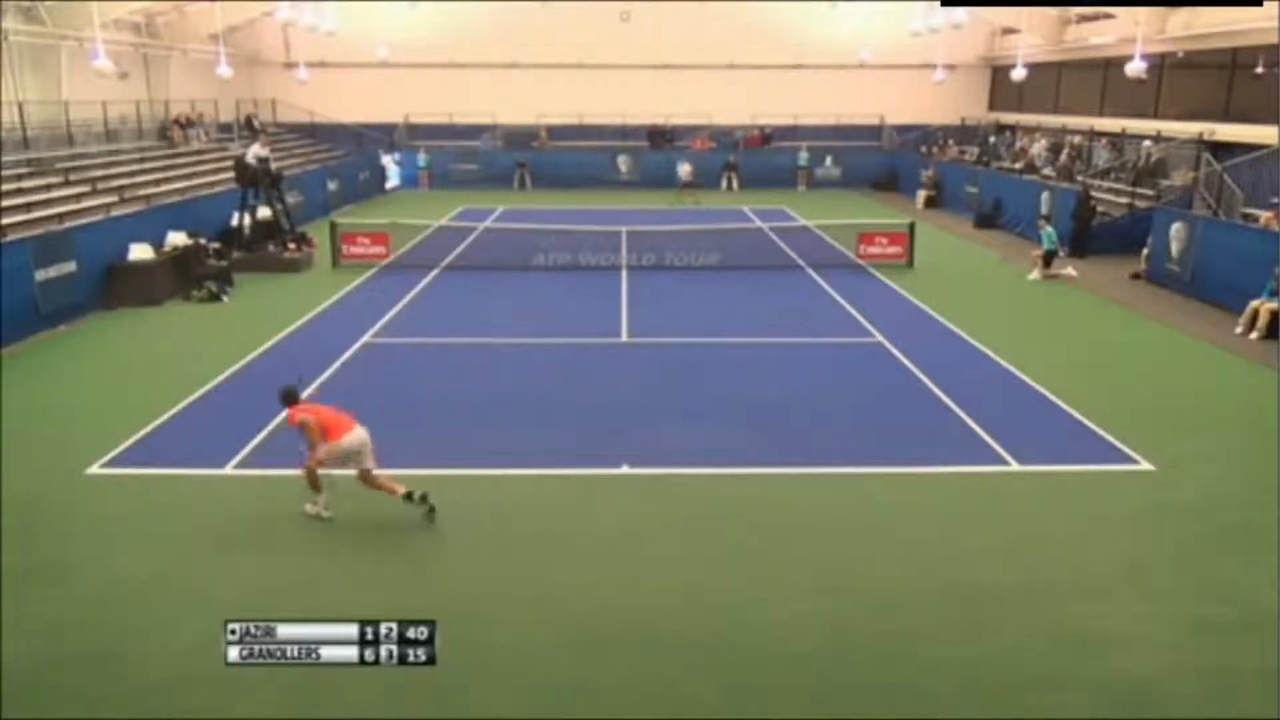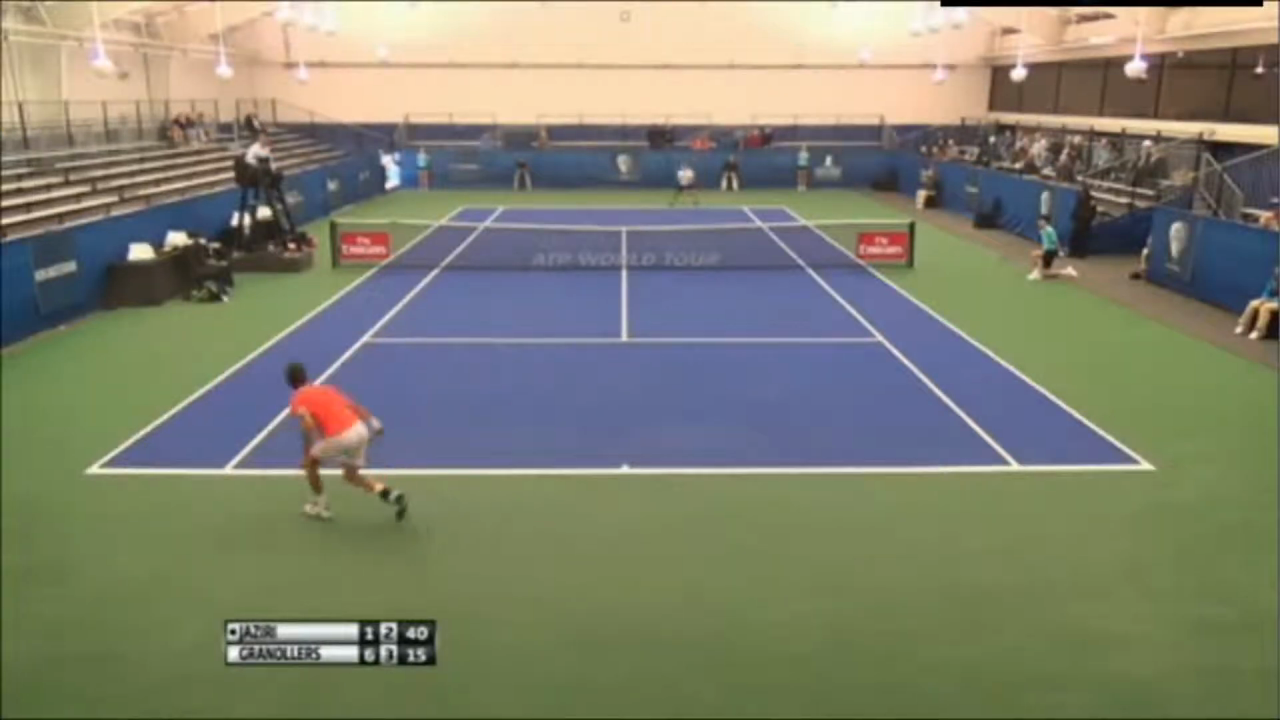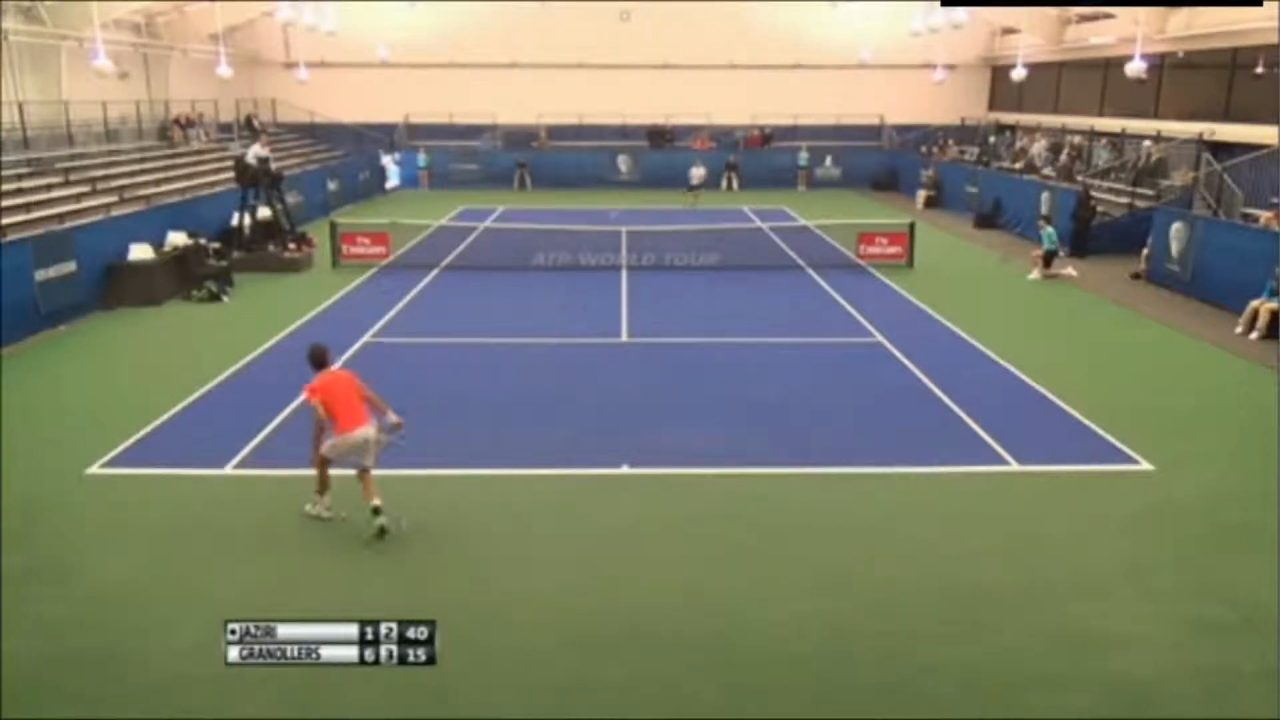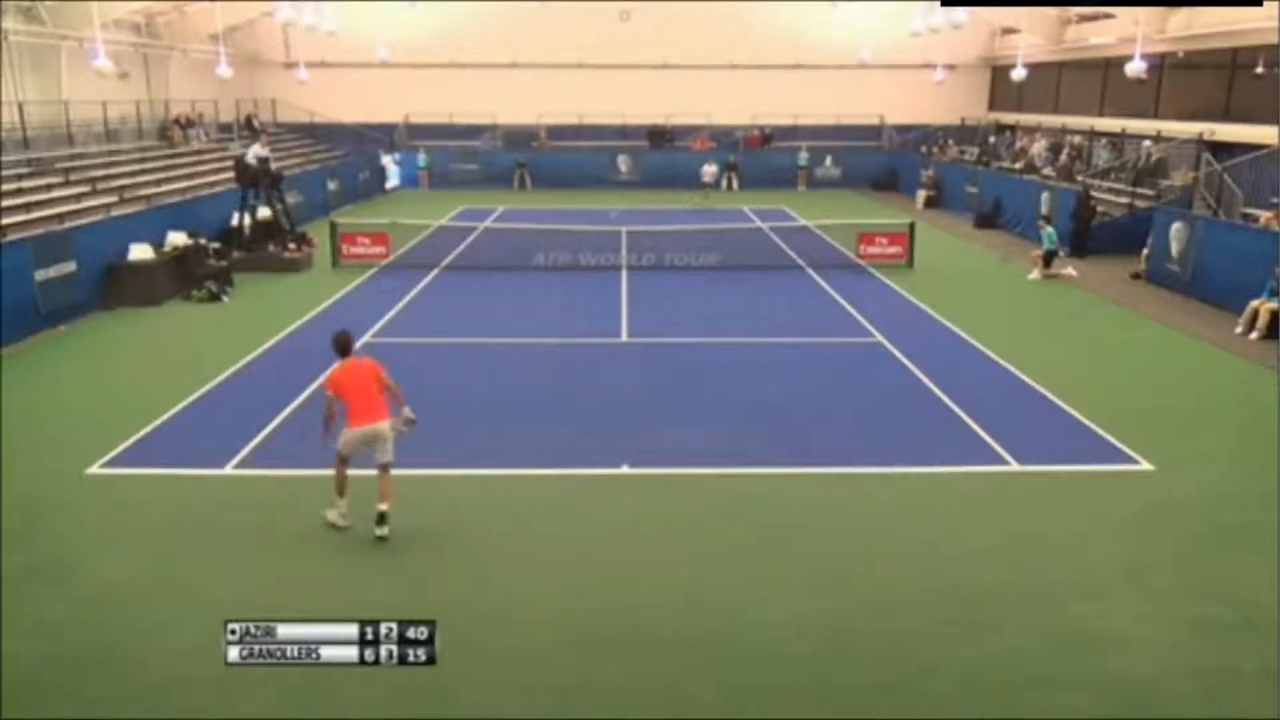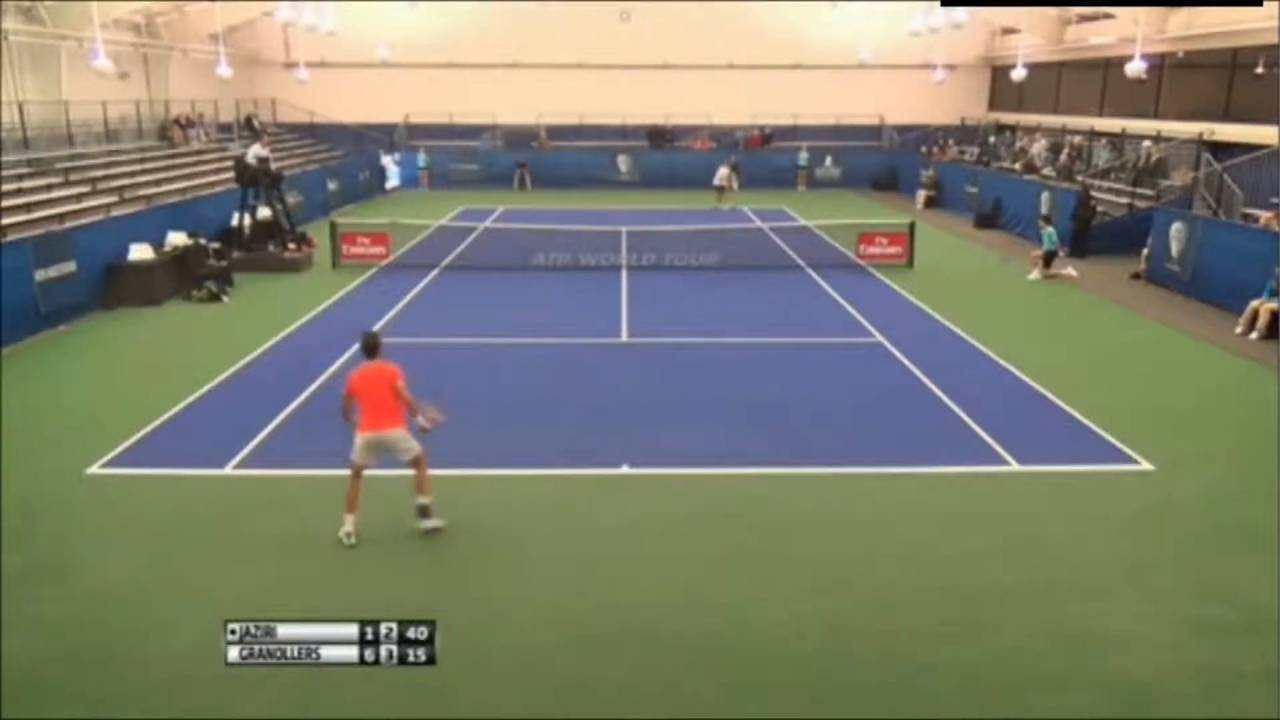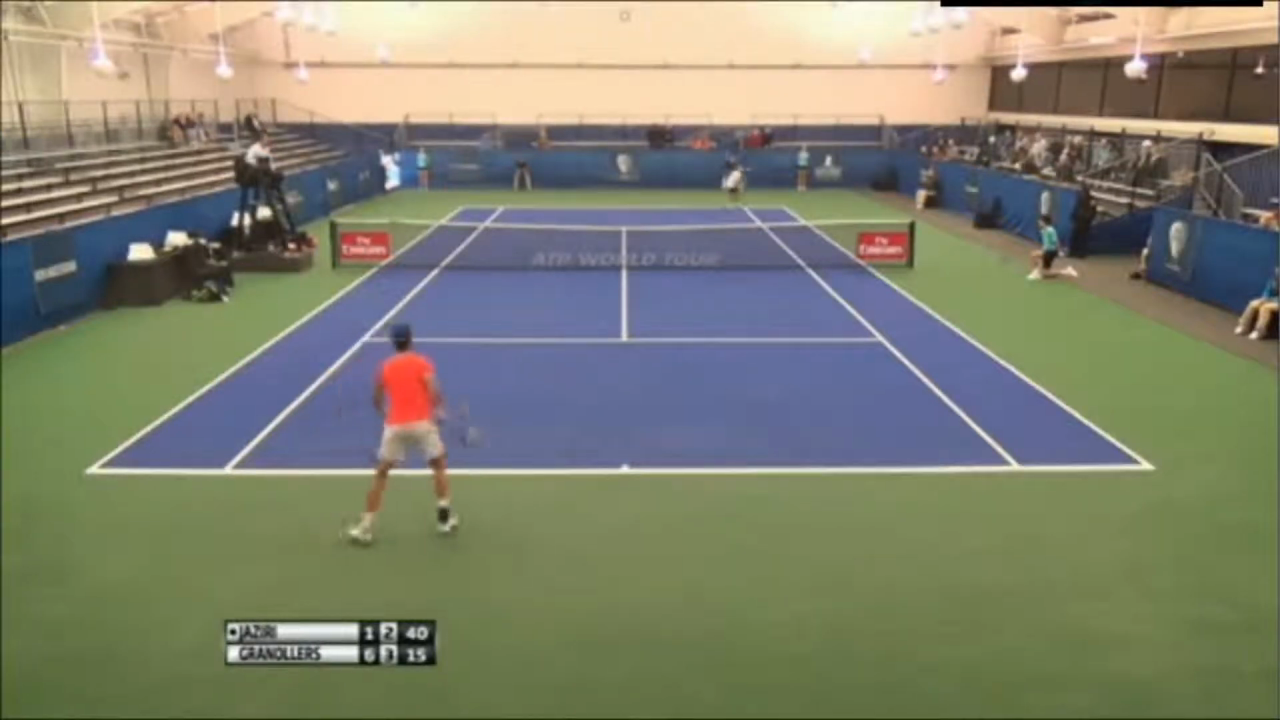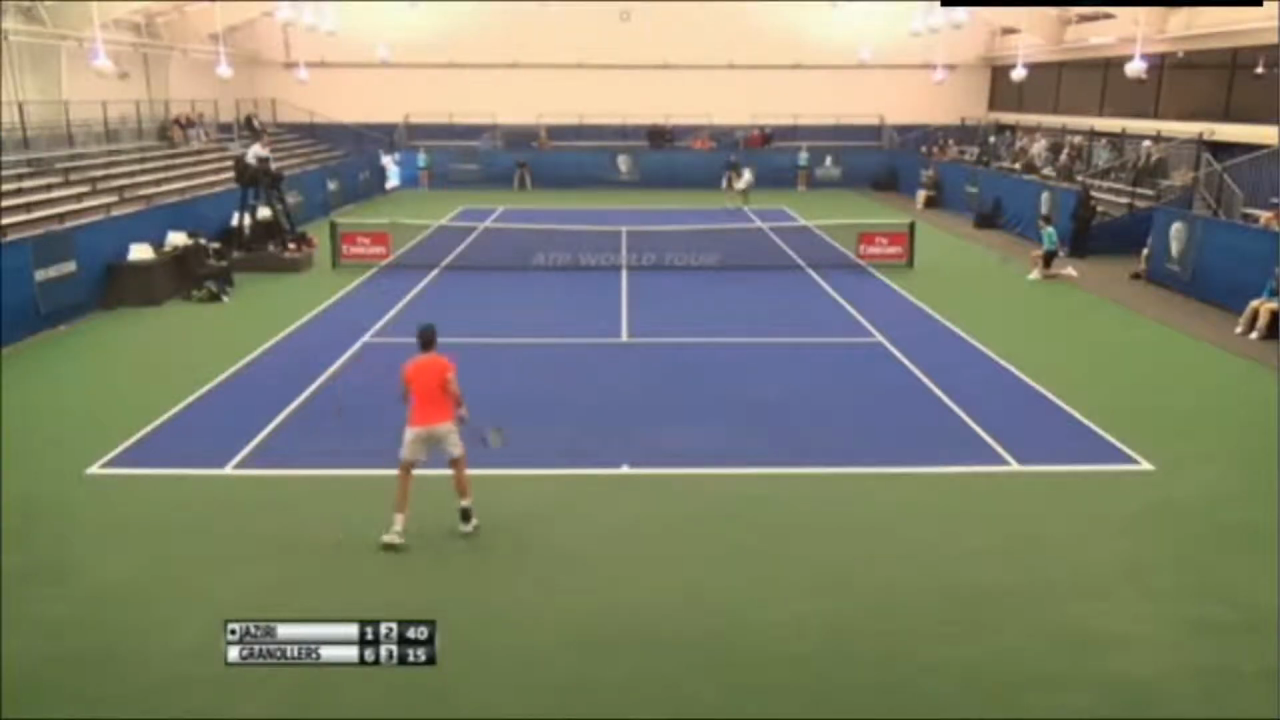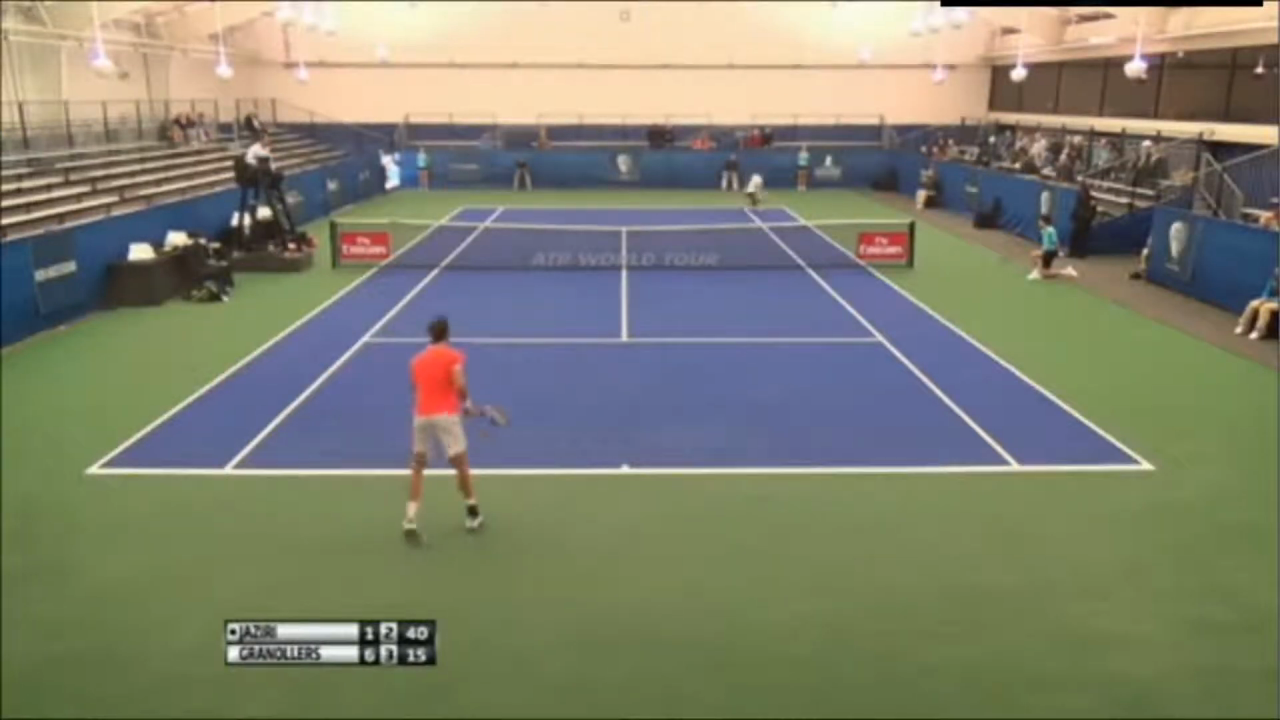
dt=0.2s
person 1, frame 1
left shoulder: (293, 414)
right shoulder: (313, 407)
left elbow: (312, 424)
left wrist: (315, 456)
left hip: (343, 440)
right hip: (360, 432)
left knee: (309, 466)
right knee: (368, 478)
left ankle: (320, 506)
right ankle: (414, 496)
person 1, frame 2
left shoulder: (297, 399)
right shoulder: (325, 388)
left elbow: (309, 425)
right elbow: (353, 405)
left wrist: (307, 454)
right wrist: (373, 422)
left hip: (340, 436)
right hip: (359, 429)
left knee: (311, 463)
right knee: (351, 475)
left ankle: (320, 506)
right ankle: (389, 494)
person 1, frame 3
left shoulder: (314, 386)
right shoulder: (346, 375)
left elbow: (321, 420)
right elbow: (371, 397)
left wrist: (316, 448)
right wrist: (390, 416)
left hip: (347, 434)
right hip: (368, 429)
left knee: (322, 462)
right knee: (364, 474)
left ankle: (322, 506)
right ankle: (377, 513)
person 1, frame 4
left shoulder: (333, 377)
right shoulder: (370, 363)
left elbow: (330, 412)
right elbow: (391, 388)
left wrist: (327, 429)
right wrist: (405, 410)
left hip: (357, 428)
right hip: (382, 424)
left knee: (341, 463)
right knee: (384, 471)
left ankle: (340, 513)
right ankle: (382, 520)
person 1, frame 5
left shoulder: (353, 376)
right shoulder: (392, 370)
left elbow: (346, 411)
right elbow: (406, 398)
left wrist: (354, 422)
right wrist: (420, 419)
left hip: (366, 433)
right hip: (394, 430)
left knee: (356, 476)
right knee: (420, 462)
left ankle: (348, 529)
right ankle: (425, 516)
person 1, frame 6
left shoulder: (386, 367)
right shoulder: (422, 362)
left elbow: (377, 400)
right elbow: (434, 392)
right wrist: (439, 410)
left hip: (396, 425)
right hip: (422, 423)
left knee: (381, 474)
right knee: (439, 465)
left ankle: (365, 528)
right ankle: (444, 517)
person 1, frame 7
left shoulder: (409, 367)
right shoulder: (445, 364)
right elbow: (455, 393)
right wrist: (462, 410)
left hip: (417, 427)
right hip: (443, 424)
left knee: (404, 474)
right knee: (458, 465)
left ankle: (397, 531)
right ankle: (466, 519)
person 1, frame 8
left shoulder: (417, 359)
right shoulder: (453, 355)
right elbow: (460, 385)
right wrist: (466, 403)
left hip: (421, 416)
right hip: (445, 415)
left knee: (417, 467)
right knee: (460, 465)
left ankle: (411, 519)
right ankle: (472, 514)
